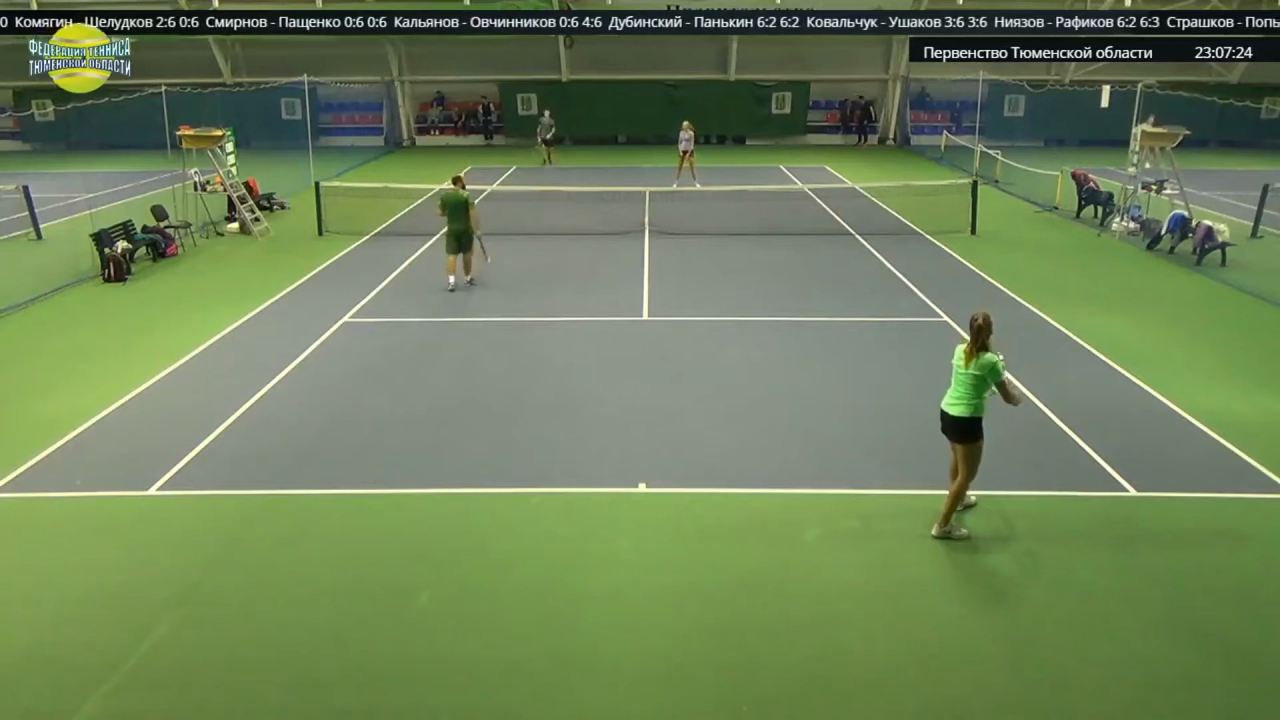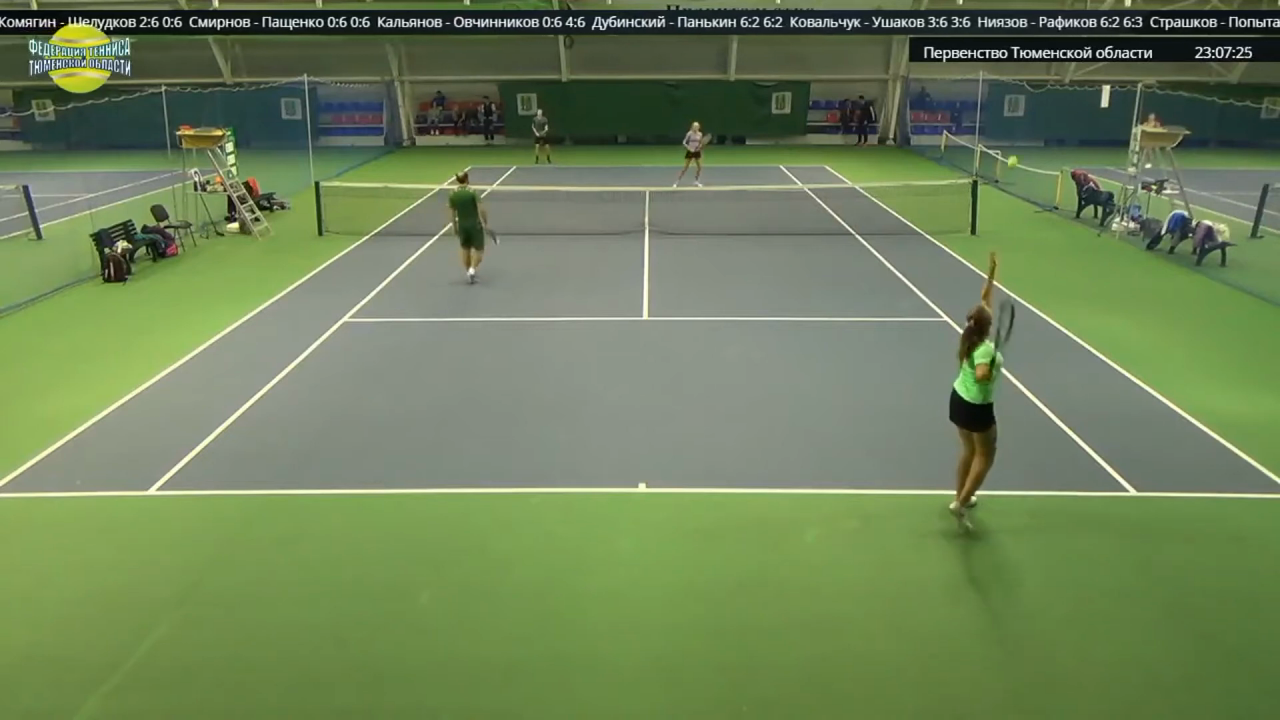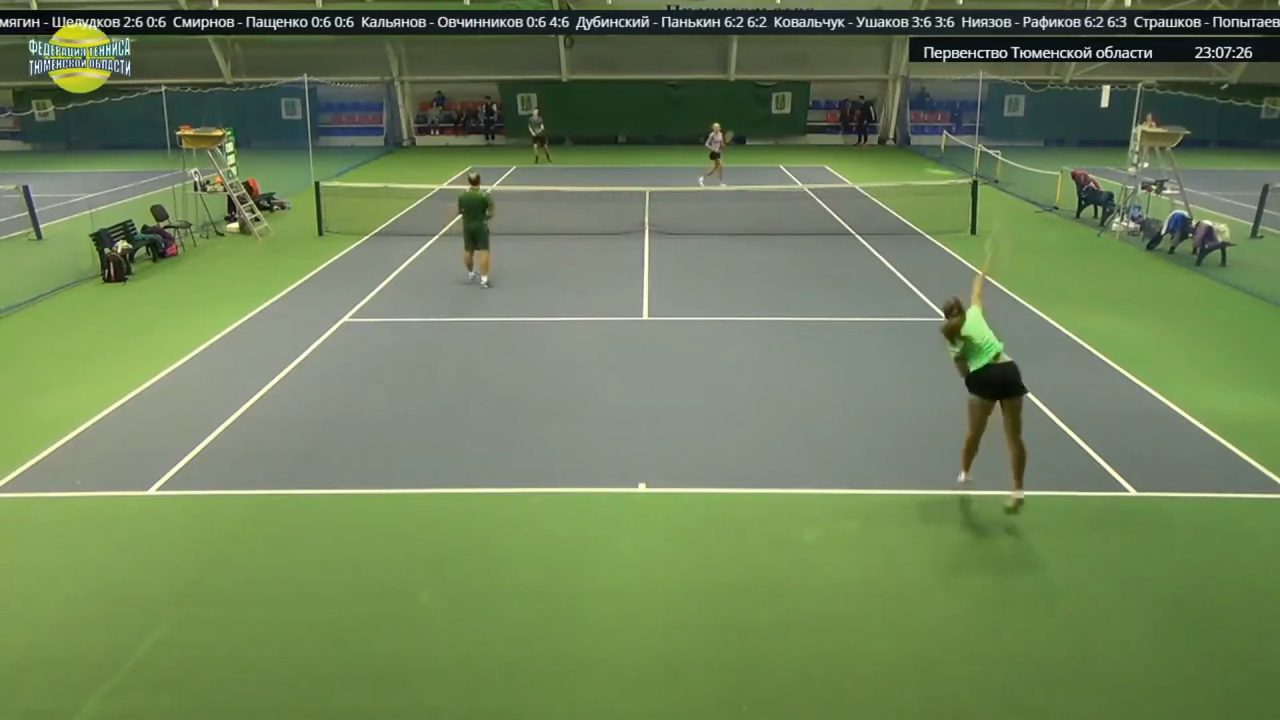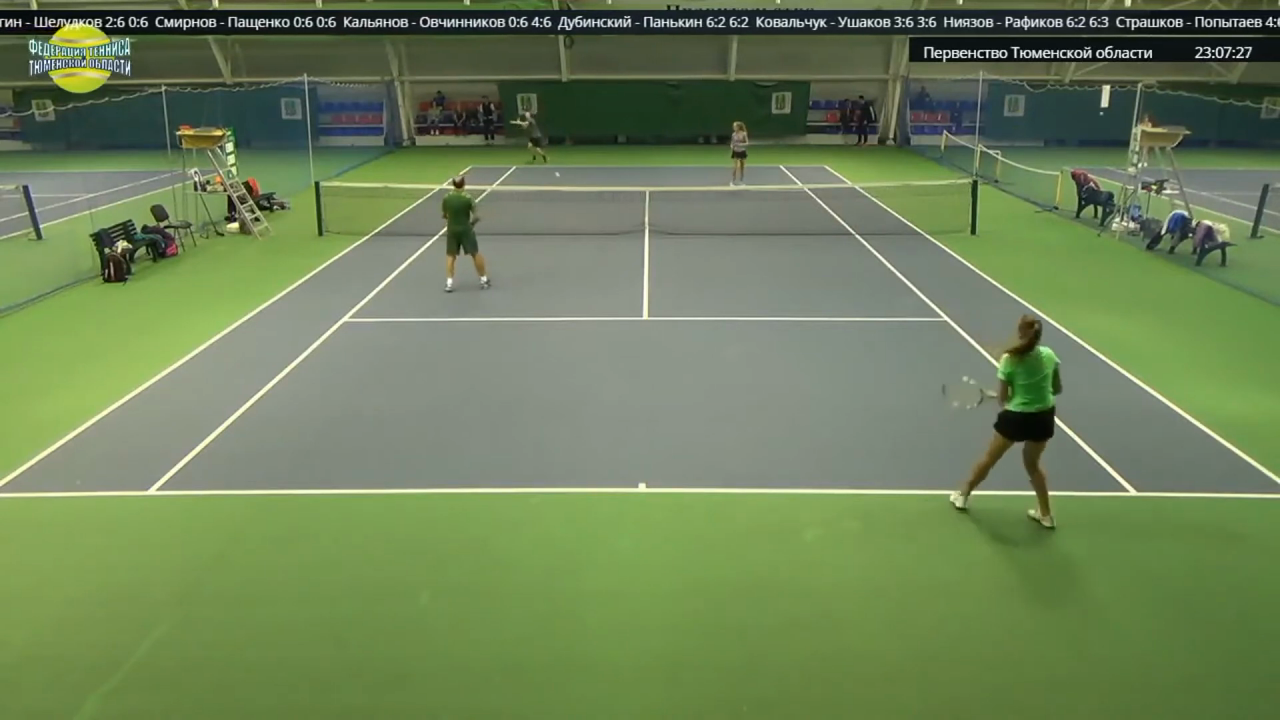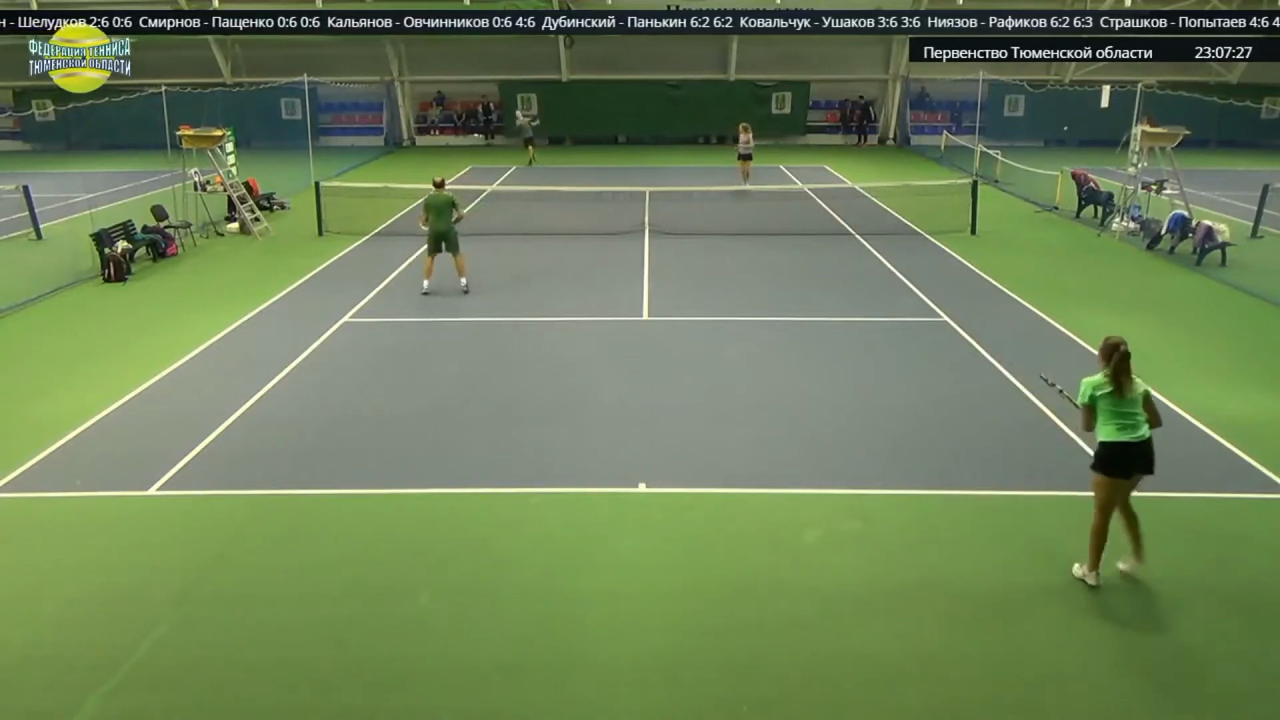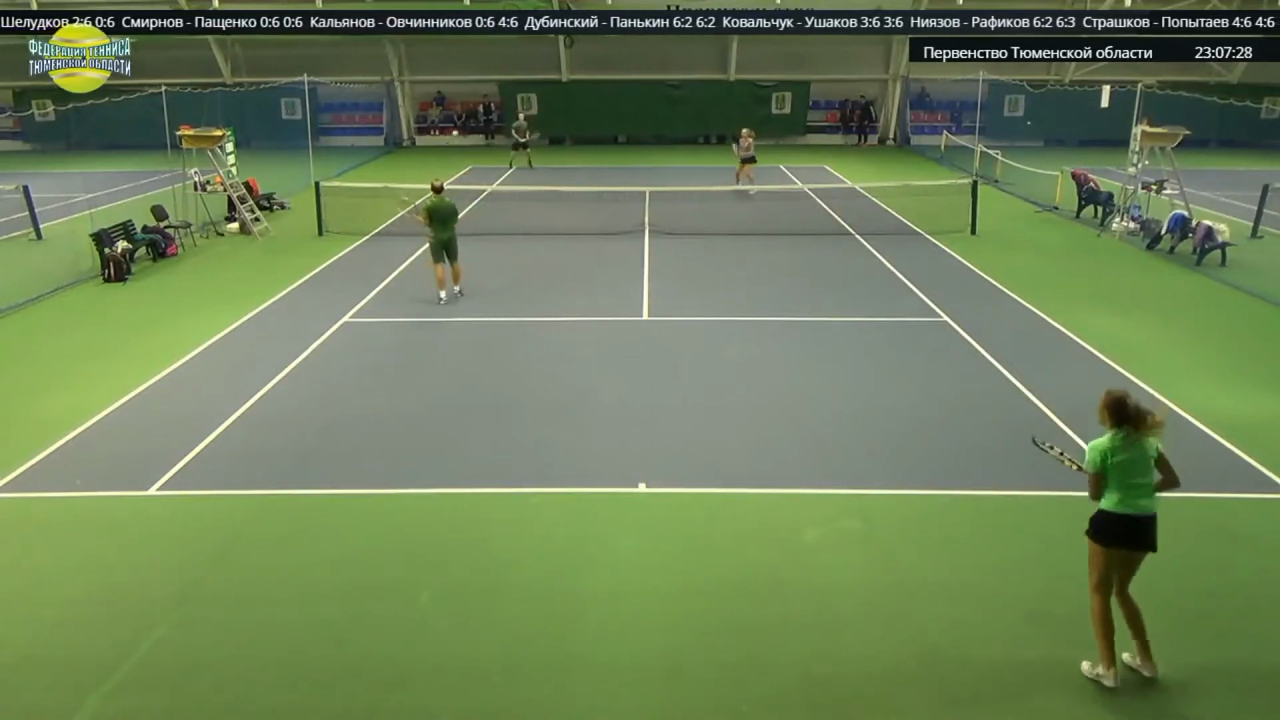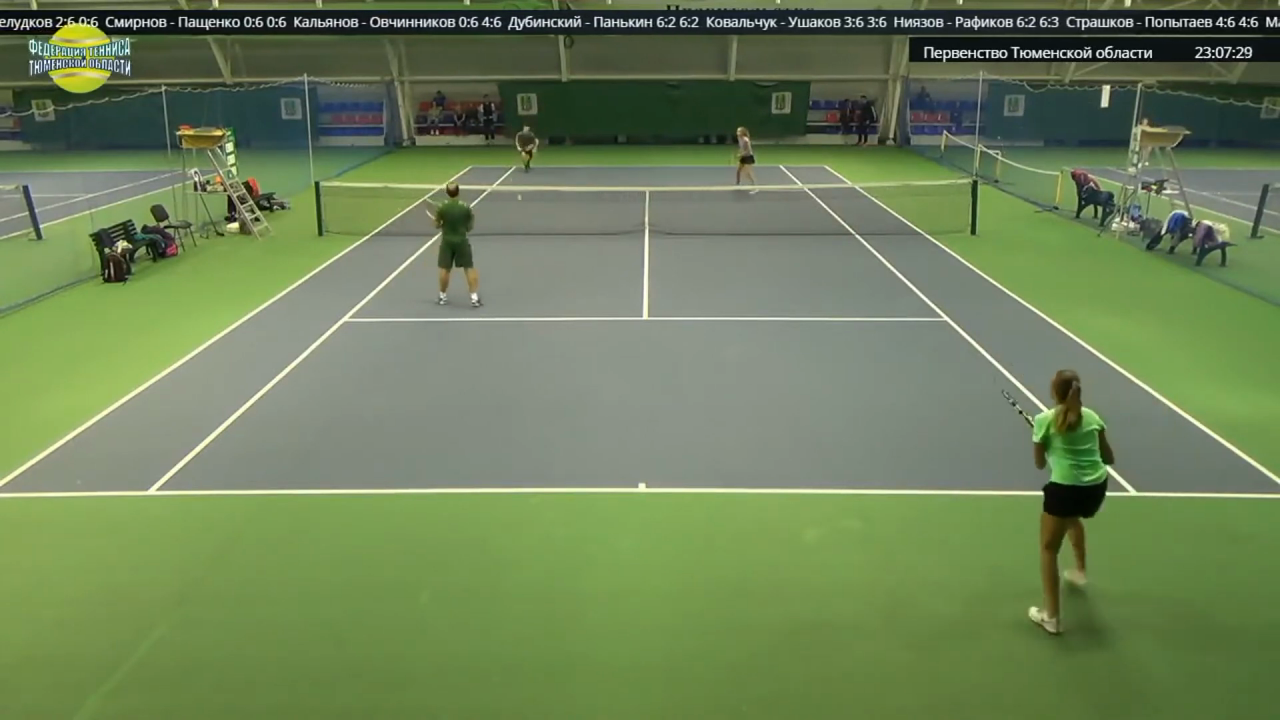
dt=0.7s
person 1, frame 1
left shoulder: (960, 351)
right shoulder: (990, 361)
right elbow: (1007, 397)
right wrist: (1017, 398)
left hip: (947, 413)
right hip: (966, 421)
left knee: (957, 460)
right knee: (967, 475)
left ankle: (959, 498)
right ankle: (943, 525)
person 1, frame 2
left shoulder: (970, 337)
right shoulder: (984, 348)
left elbow: (984, 299)
right elbow: (980, 377)
left wrist: (991, 274)
right wrist: (990, 365)
left hip: (958, 400)
right hip: (977, 409)
left knee: (969, 452)
right knee: (985, 457)
left ankle: (962, 496)
right ankle: (960, 503)
person 1, frame 3
left shoulder: (953, 339)
right shoulder: (973, 315)
left elbow: (964, 373)
right elbow: (977, 294)
left wrist: (970, 378)
right wrist: (983, 271)
left hip: (985, 378)
right hip: (1009, 371)
left knee: (975, 431)
right knee: (1014, 437)
left ankle: (965, 472)
right ankle: (1017, 489)
person 1, frame 4
left shoulder: (1009, 359)
right shoulder: (1050, 356)
left elbow: (1003, 397)
right elbow: (1057, 389)
left hip: (1017, 416)
right hip: (1044, 417)
left knee: (989, 459)
right knee: (1032, 463)
left ankle: (963, 496)
right ankle: (1045, 514)
person 1, frame 5
left shoulder: (1091, 384)
right shoulder: (1137, 383)
left elbow: (1087, 427)
right elbow: (1156, 421)
left hip: (1112, 451)
right hip: (1142, 449)
left knee: (1102, 511)
right knee: (1122, 502)
left ankle: (1091, 571)
right ankle: (1137, 557)
person 1, frame 6
left shoulder: (1099, 447)
right shoulder: (1148, 440)
left elbow: (1095, 495)
right elbow: (1172, 481)
left hip: (1113, 521)
right hip: (1145, 523)
left knee: (1100, 593)
right knee: (1121, 590)
left ankle: (1106, 668)
right ankle: (1145, 659)
person 1, frame 7
left shoulder: (1044, 420)
right shoulder: (1091, 416)
left elbow: (1039, 464)
right elbow: (1109, 458)
left hip: (1064, 489)
right hip: (1096, 488)
left knee: (1049, 549)
right knee: (1071, 517)
left ankle: (1051, 615)
right ankle: (1079, 570)
